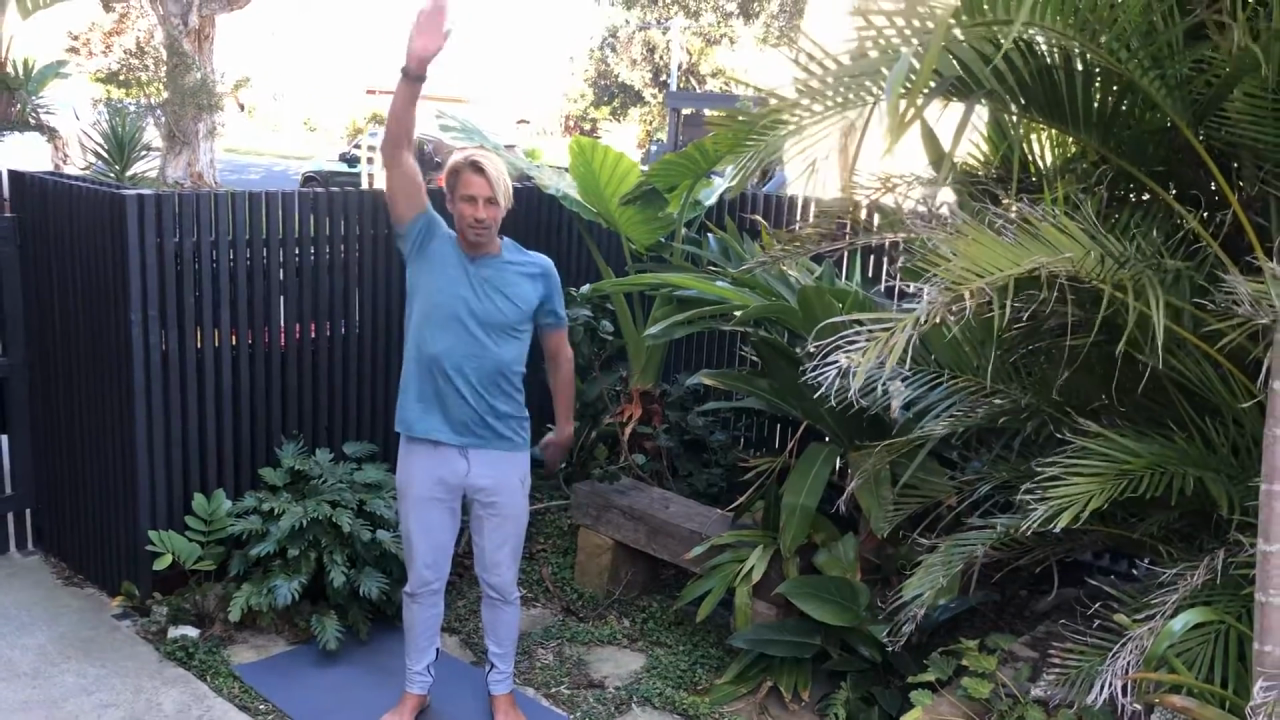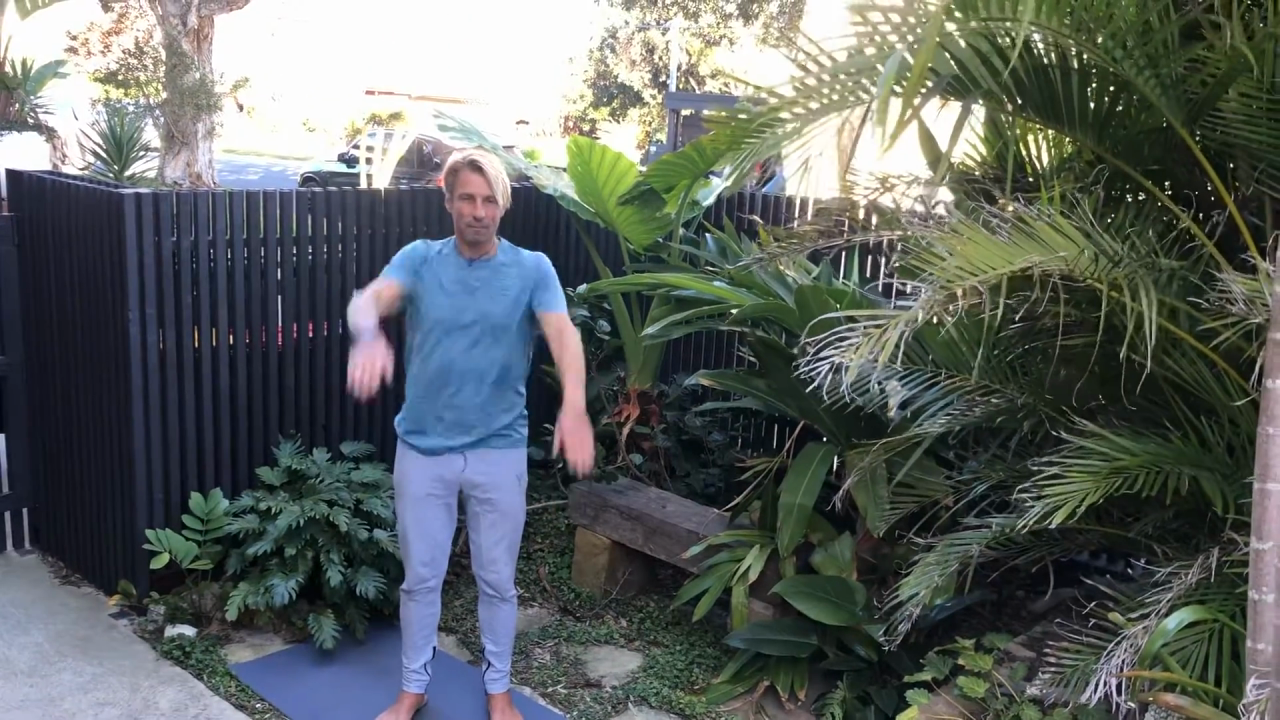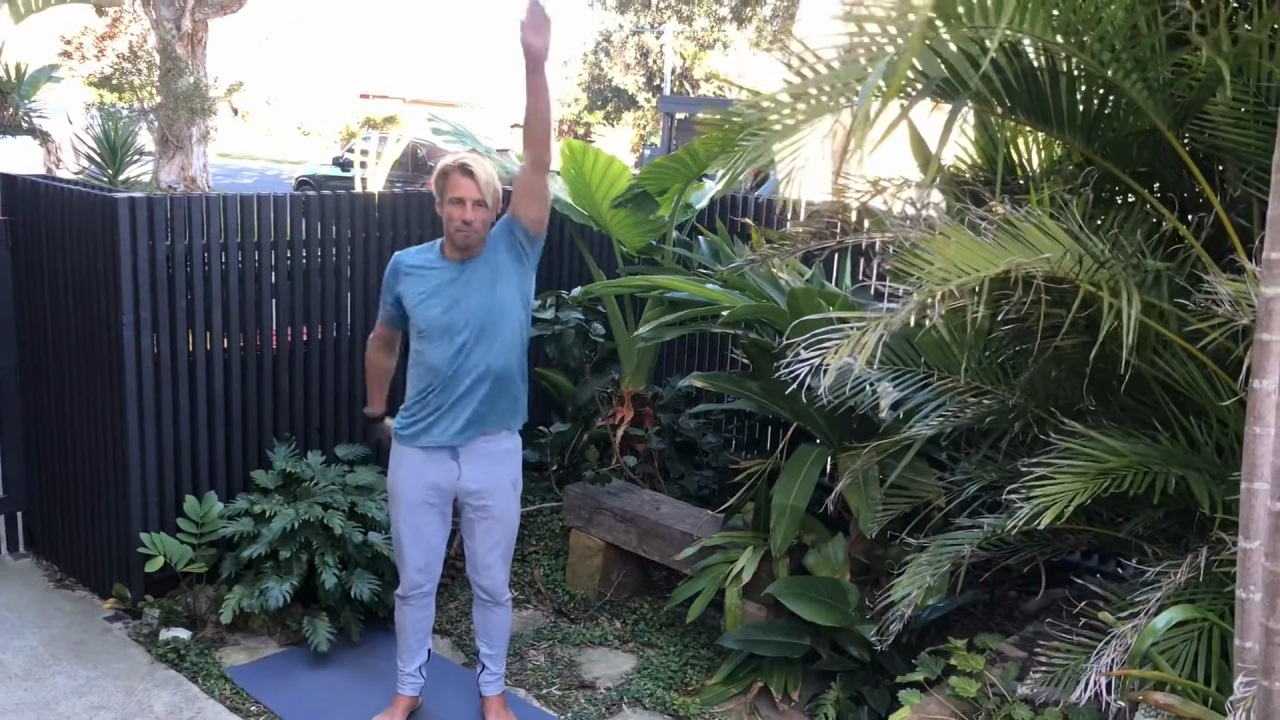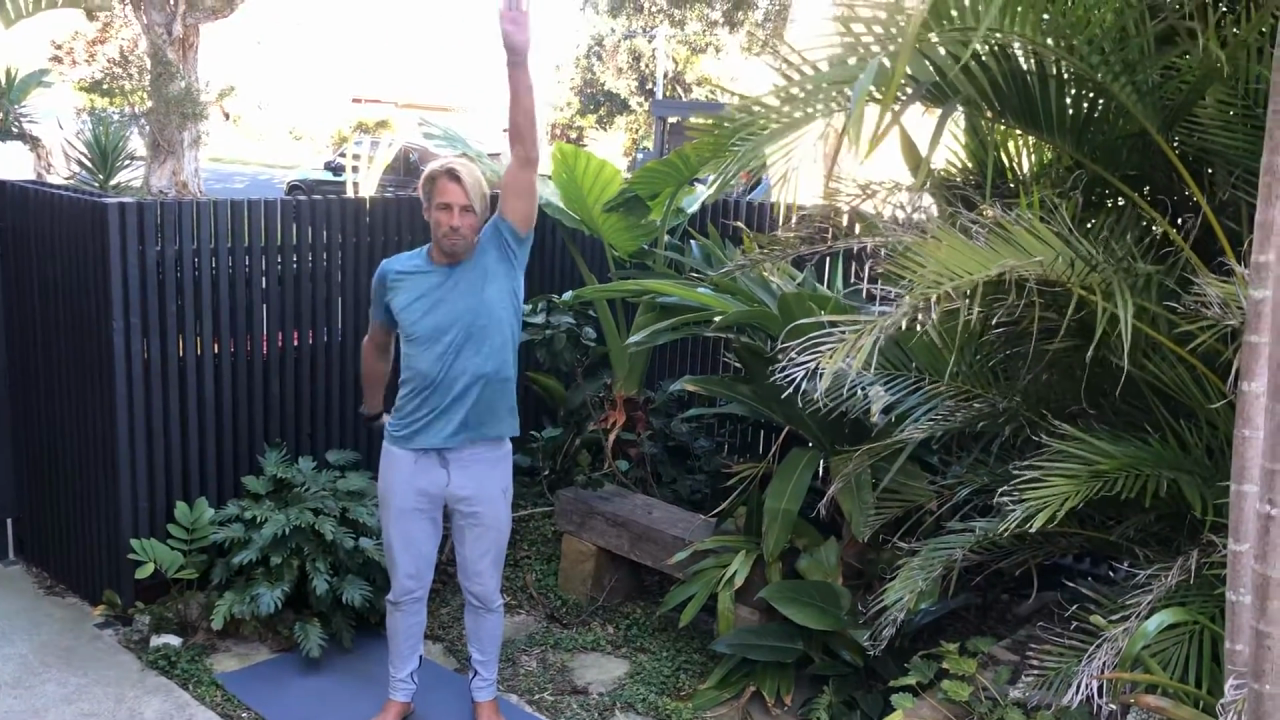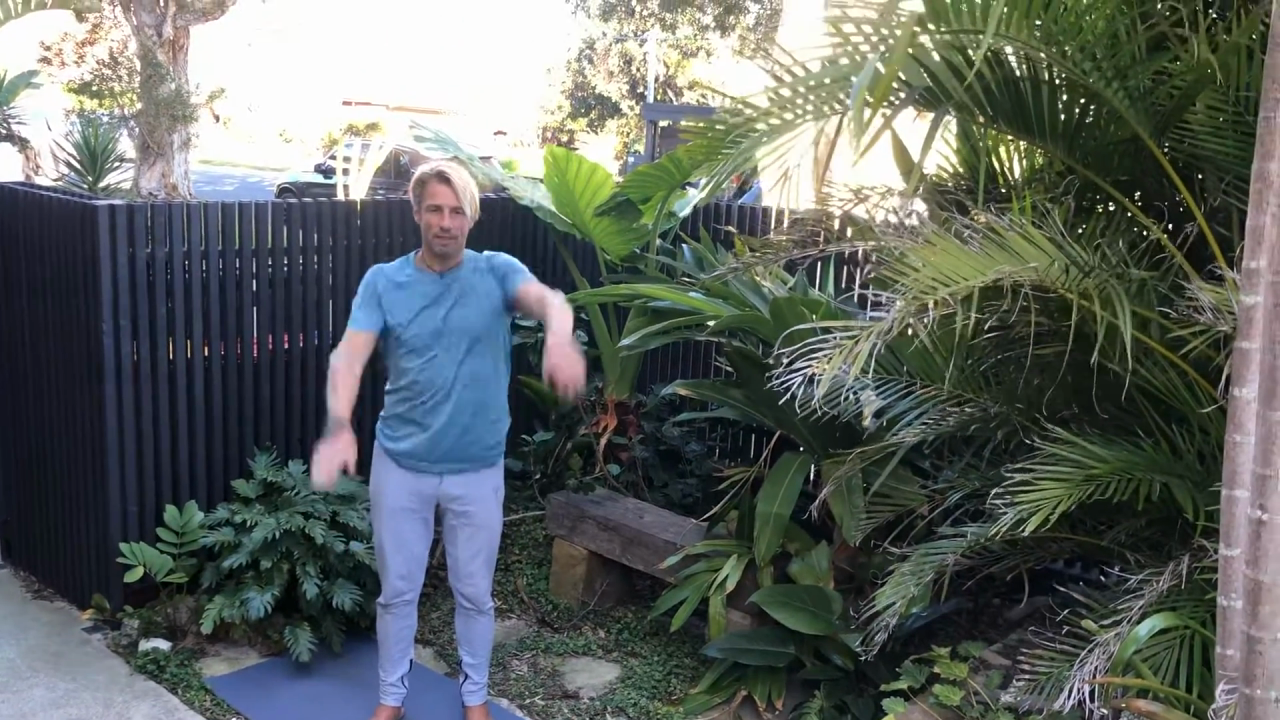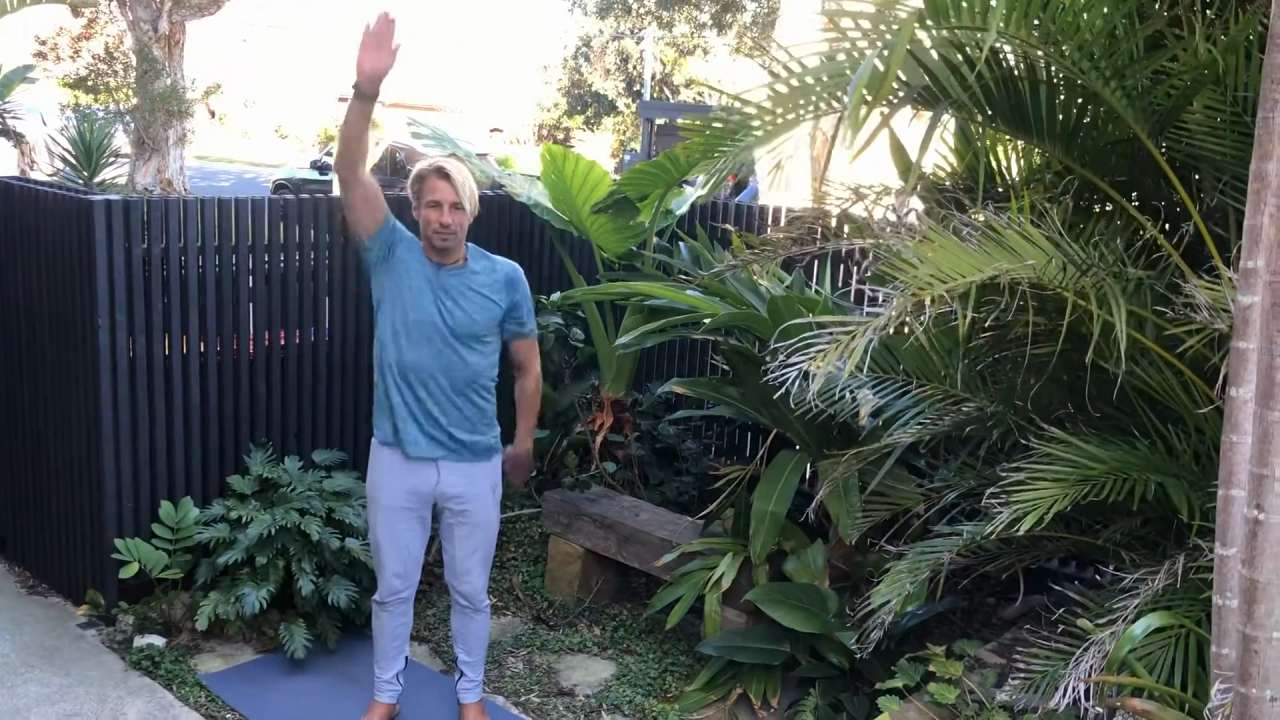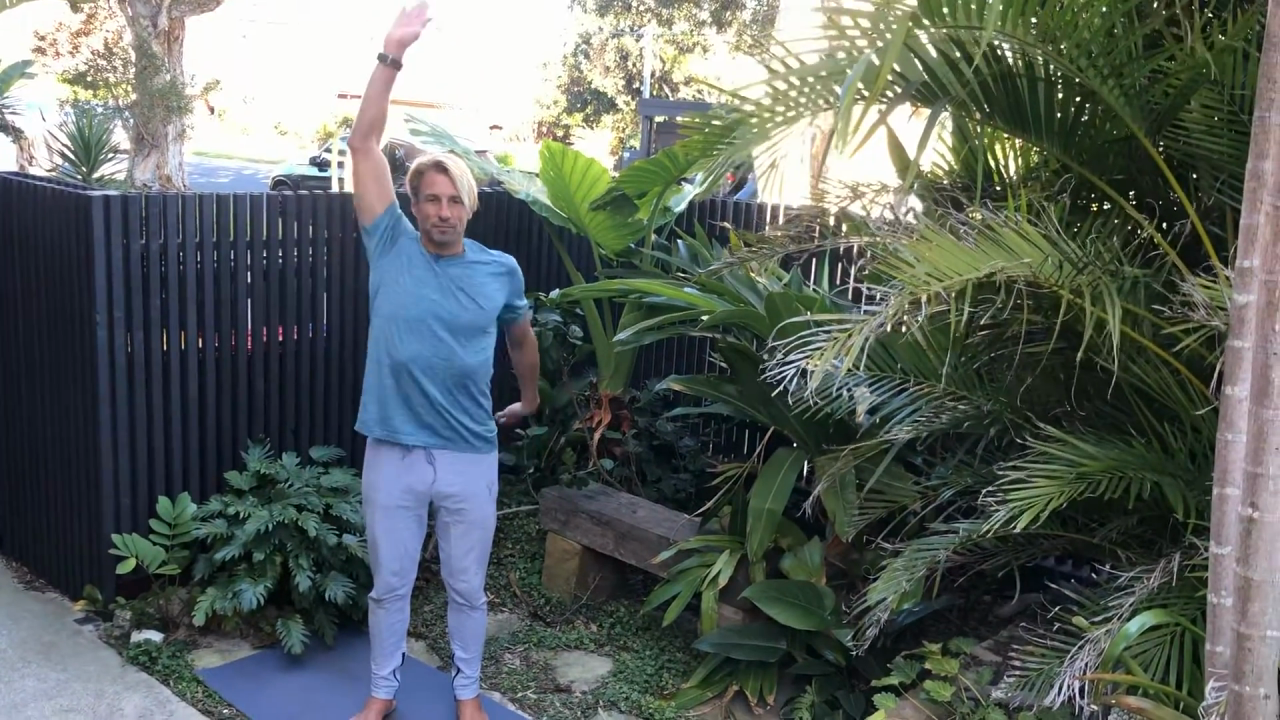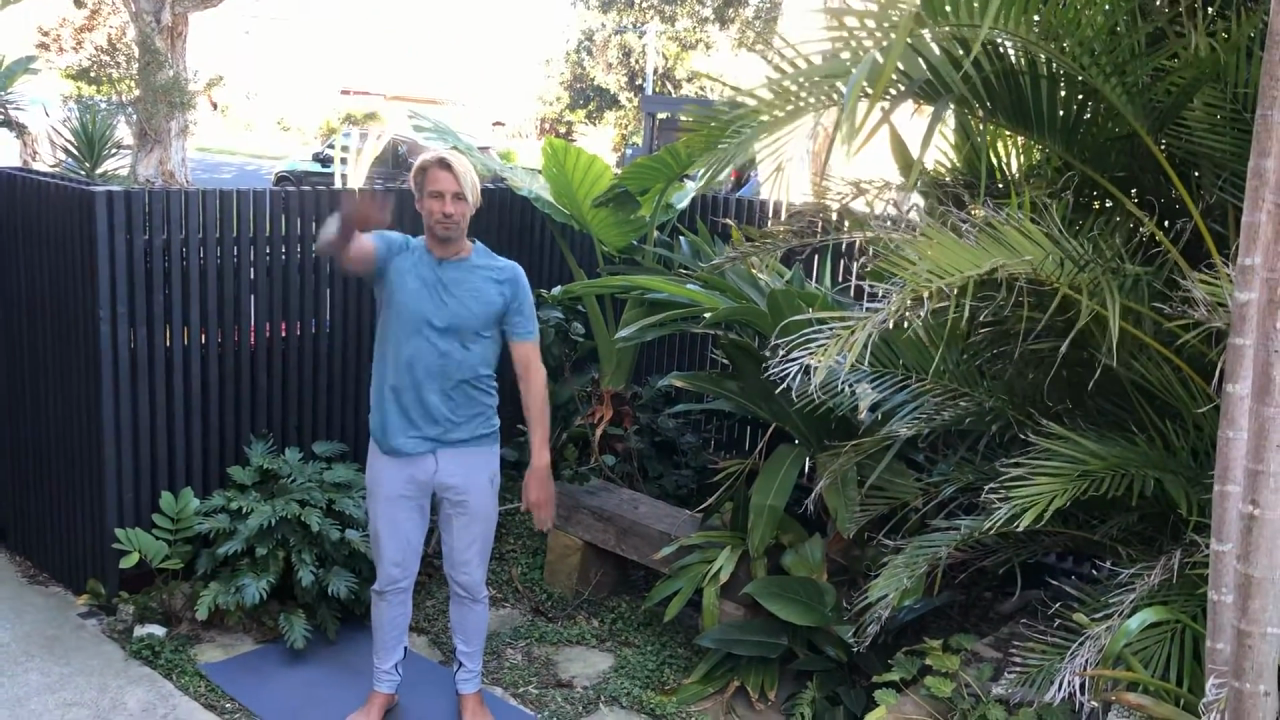
dt=0.3s
person 1, frame 1
left shoulder: (536, 270)
right shoulder: (426, 247)
left elbow: (559, 351)
right elbow: (397, 156)
left wrist: (565, 425)
right wrist: (415, 69)
left hip: (503, 455)
right hip: (427, 449)
left knee: (500, 583)
right knee: (423, 579)
person 1, frame 2
left shoulder: (531, 269)
right shoulder: (418, 258)
left elbow: (563, 334)
right elbow: (370, 301)
left wrist: (574, 410)
right wrist: (370, 335)
left hip: (499, 451)
right hip: (423, 449)
left knee: (497, 581)
right knee: (421, 577)
person 1, frame 3
left shoulder: (515, 250)
right shoulder: (406, 268)
left elbow: (534, 161)
right elbow: (383, 343)
left wrist: (533, 61)
right wrist: (377, 411)
left hip: (493, 453)
right hip: (418, 453)
left knee: (491, 584)
right knee: (414, 582)
person 1, frame 4
left shoulder: (503, 259)
right shoulder: (394, 274)
left elbow: (524, 166)
right wrist: (381, 415)
left hip: (484, 461)
right hip: (409, 462)
left knee: (483, 590)
right knee: (407, 587)
person 1, frame 5
left shoulder: (497, 272)
right shoulder: (383, 281)
left elbow: (548, 302)
right elbow: (348, 357)
left wrist: (561, 338)
right wrist: (338, 427)
left hip: (478, 468)
right hip: (401, 465)
left knee: (474, 594)
right knee: (397, 591)
person 1, frame 6
left shoulder: (505, 277)
right shoulder: (391, 259)
left elbow: (528, 365)
right elbow: (350, 172)
left wrist: (525, 440)
right wrist: (366, 89)
left hip: (476, 464)
right hip: (398, 459)
left knee: (470, 591)
right knee: (393, 588)
person 1, frame 7
left shoulder: (501, 270)
right shoulder: (390, 247)
left elbow: (522, 341)
right elbow: (363, 145)
left wrist: (529, 399)
left hip: (470, 459)
right hip: (393, 455)
left knee: (466, 588)
right knee: (389, 585)
person 1, frame 8
left shoulder: (505, 276)
right shoulder: (393, 254)
left elbow: (530, 369)
right elbow: (336, 249)
left wrist: (540, 461)
right wrist: (347, 221)
left hip: (472, 453)
right hip: (395, 450)
left knee: (468, 581)
right knee: (392, 579)
